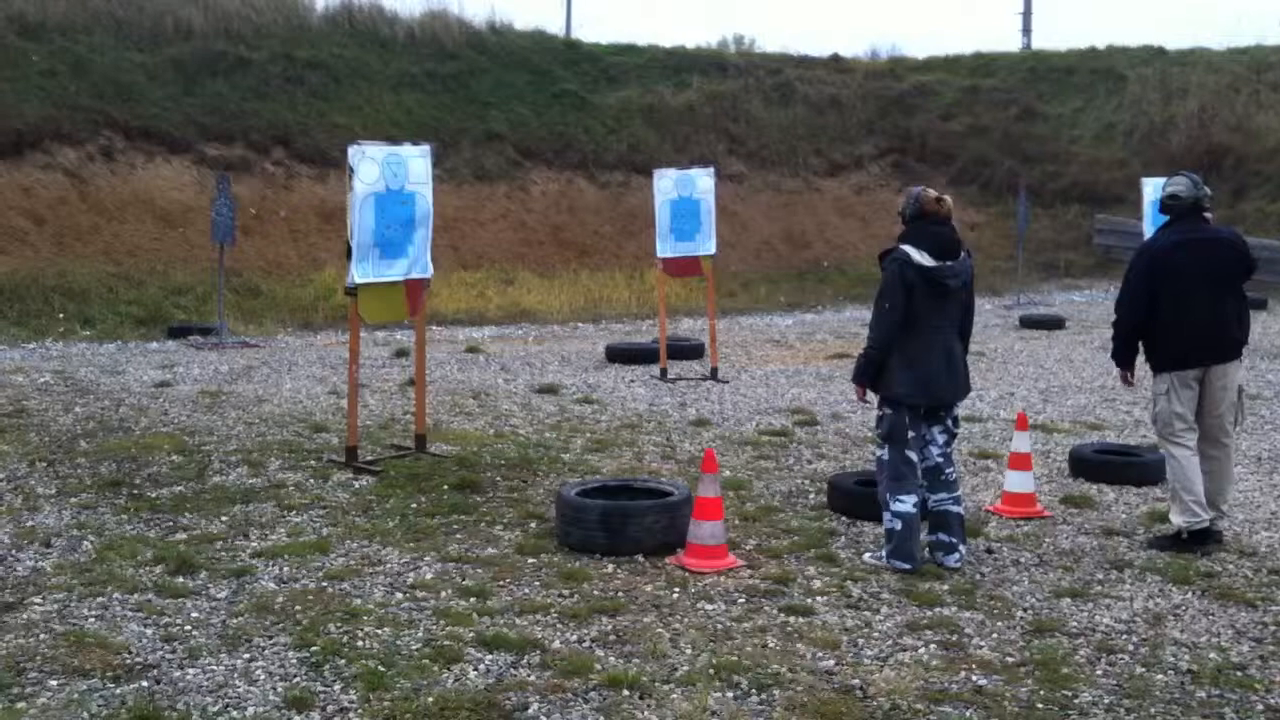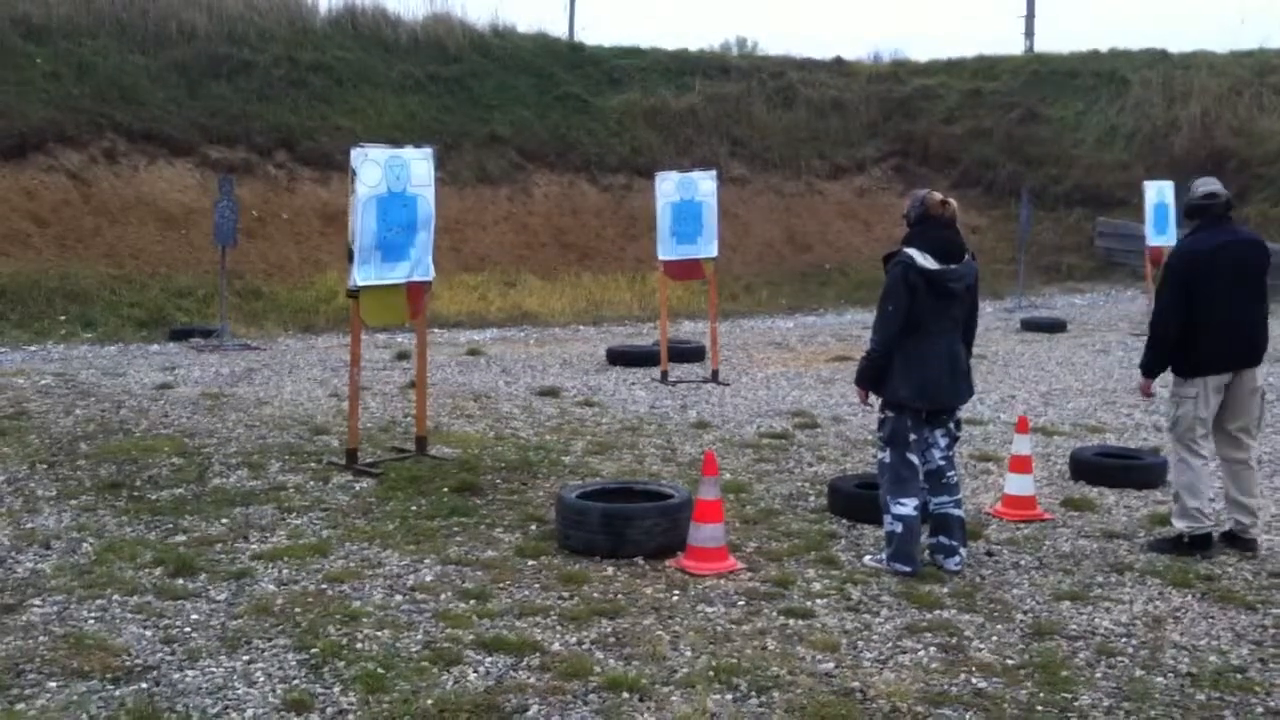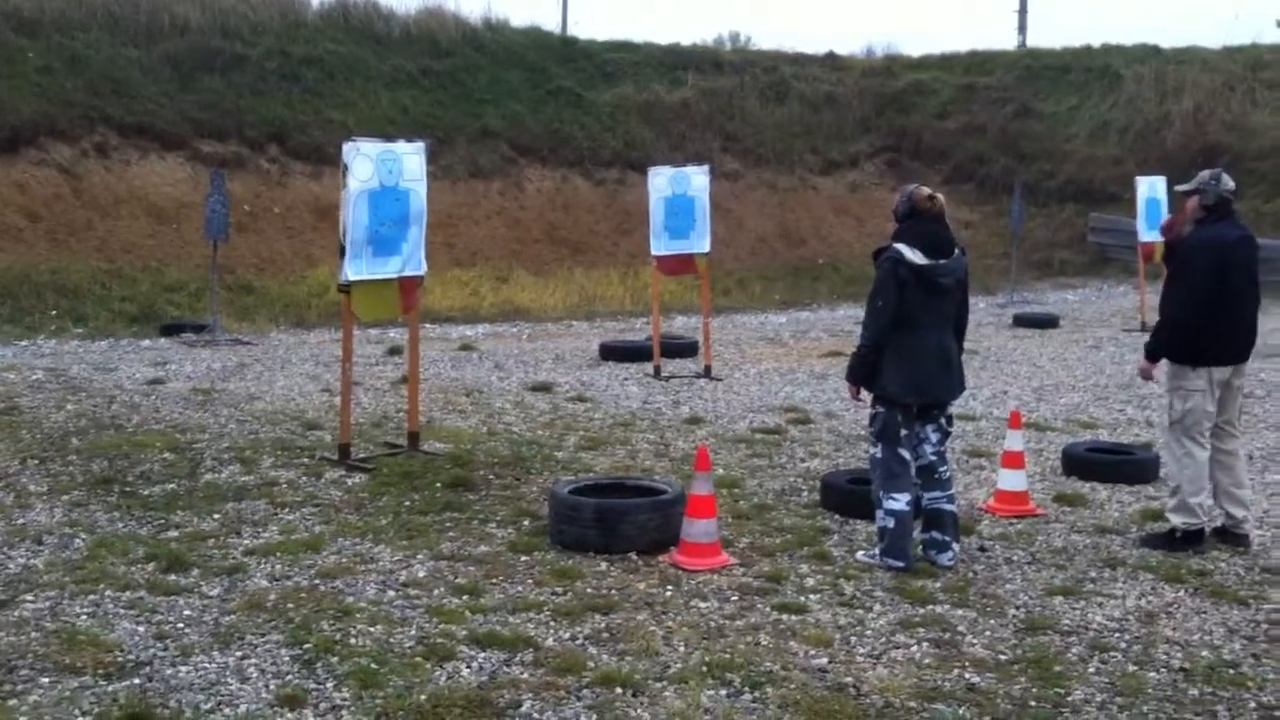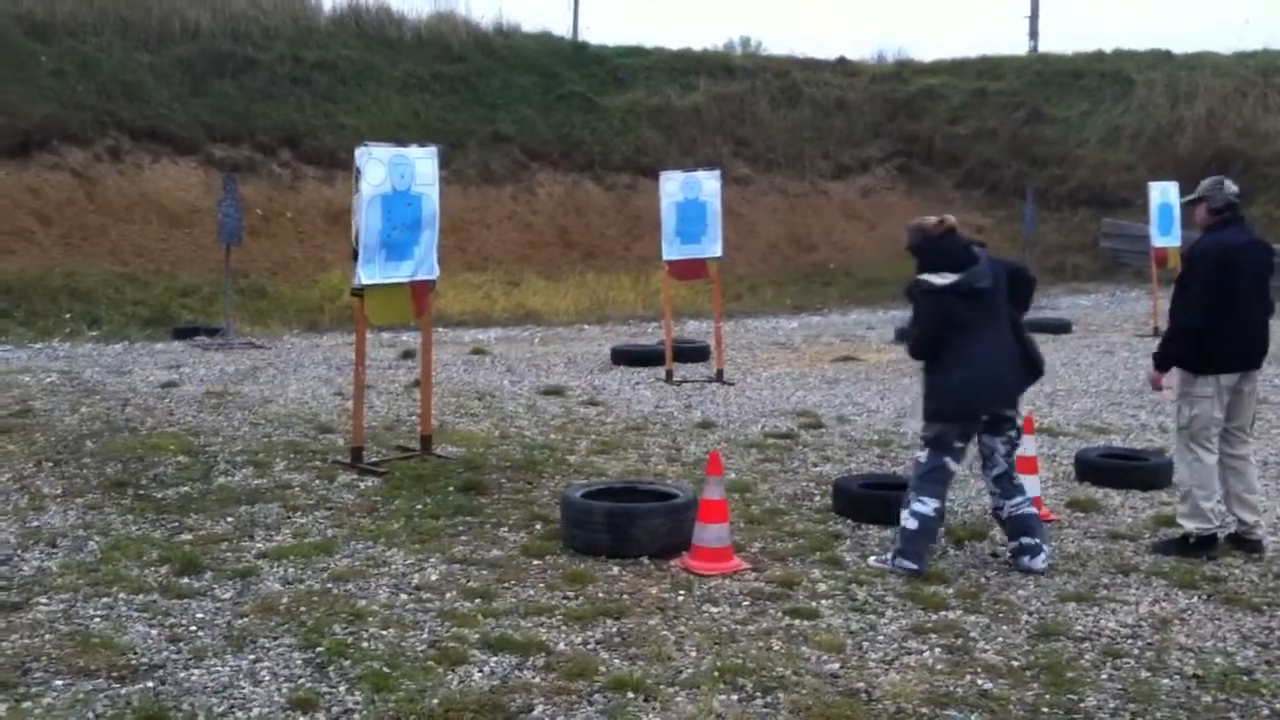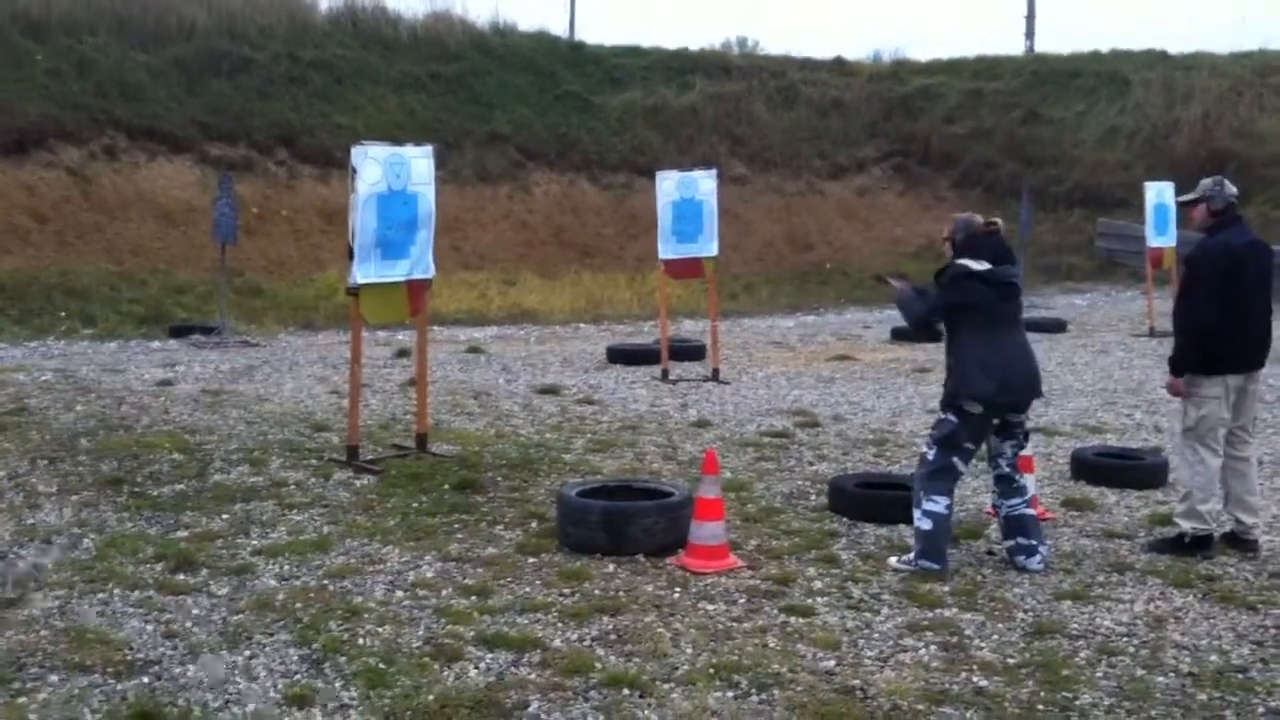
dt=1s
person 1, frame 1
left shoulder: (1153, 250)
right shoulder: (1229, 241)
left elbow: (1129, 309)
right elbow: (1247, 271)
left wrist: (1124, 357)
left hip: (1175, 359)
right hip: (1224, 355)
left knee: (1179, 440)
right knee: (1219, 440)
left ankle: (1193, 527)
right ankle: (1213, 522)
person 1, frame 2
left shoulder: (1187, 253)
right shoulder: (1255, 246)
left elbow: (1167, 317)
left wrist: (1150, 369)
left hip: (1200, 364)
right hip: (1246, 360)
left knee: (1190, 446)
right knee: (1241, 447)
left ankle: (1195, 533)
right ankle: (1245, 530)
person 1, frame 3
left shoulder: (1201, 242)
right shoulder: (1241, 238)
left elbow: (1182, 306)
left wrist: (1153, 353)
right wrist: (1175, 246)
left hip: (1198, 357)
right hip: (1233, 354)
left knee: (1188, 439)
right knee: (1227, 437)
left ankle: (1188, 528)
right ankle: (1237, 525)
person 1, frame 4
left shoulder: (1207, 249)
right shoulder: (1260, 248)
left elbow: (1188, 314)
right elbow: (1263, 305)
left wrist: (1163, 361)
left hip: (1209, 364)
right hip: (1247, 360)
left knee: (1198, 445)
right knee: (1238, 444)
left ankle: (1200, 534)
right ankle: (1250, 531)
person 1, frame 5
left shoulder: (1211, 251)
right shoulder: (1258, 248)
left elbow: (1196, 317)
left wrist: (1178, 367)
left hip: (1213, 367)
right hip: (1248, 362)
left knee: (1201, 447)
right knee: (1241, 444)
left ankle: (1196, 533)
right ankle: (1246, 530)
person 2, frame 1
left shoulder: (902, 262)
right shoulder: (961, 261)
left elbow: (884, 327)
right elbow: (965, 325)
left wrist: (864, 374)
left hip: (904, 378)
right hip: (946, 376)
left knee: (898, 463)
right knee: (939, 460)
left ankle: (901, 552)
right ankle: (949, 547)
person 2, frame 2
left shoulder: (906, 265)
right shoulder: (965, 264)
left elbow: (887, 329)
right elbow: (969, 328)
left wrist: (867, 376)
left hip: (906, 381)
right hip: (949, 379)
left knee: (900, 465)
right knee: (941, 463)
left ankle: (901, 555)
right ankle: (950, 550)
person 2, frame 3
left shoulder: (896, 260)
right shoulder: (955, 259)
left elbow: (877, 324)
right elbow: (960, 321)
left wrist: (858, 372)
left hip: (897, 376)
right hip: (941, 373)
left knee: (891, 461)
right knee: (934, 459)
left ankle: (894, 551)
right ankle: (943, 545)
person 2, frame 4
left shoulder: (932, 290)
right shoulder: (986, 264)
left elbow: (920, 348)
right elbow: (1025, 281)
left wrist: (909, 331)
right wrist: (1008, 318)
left hip: (958, 391)
right hip: (1002, 384)
left knee: (932, 471)
right knee: (1002, 469)
left ankle: (907, 555)
right ankle: (1032, 550)
person 2, frame 5
left shoulder: (962, 276)
right shoulder: (1003, 275)
left elbow: (921, 317)
left wrist: (904, 293)
right wrist: (920, 294)
left hip: (979, 388)
right hip: (1019, 383)
left knee: (936, 469)
right knee: (1006, 469)
left ankle: (928, 555)
right ankle: (1029, 551)
